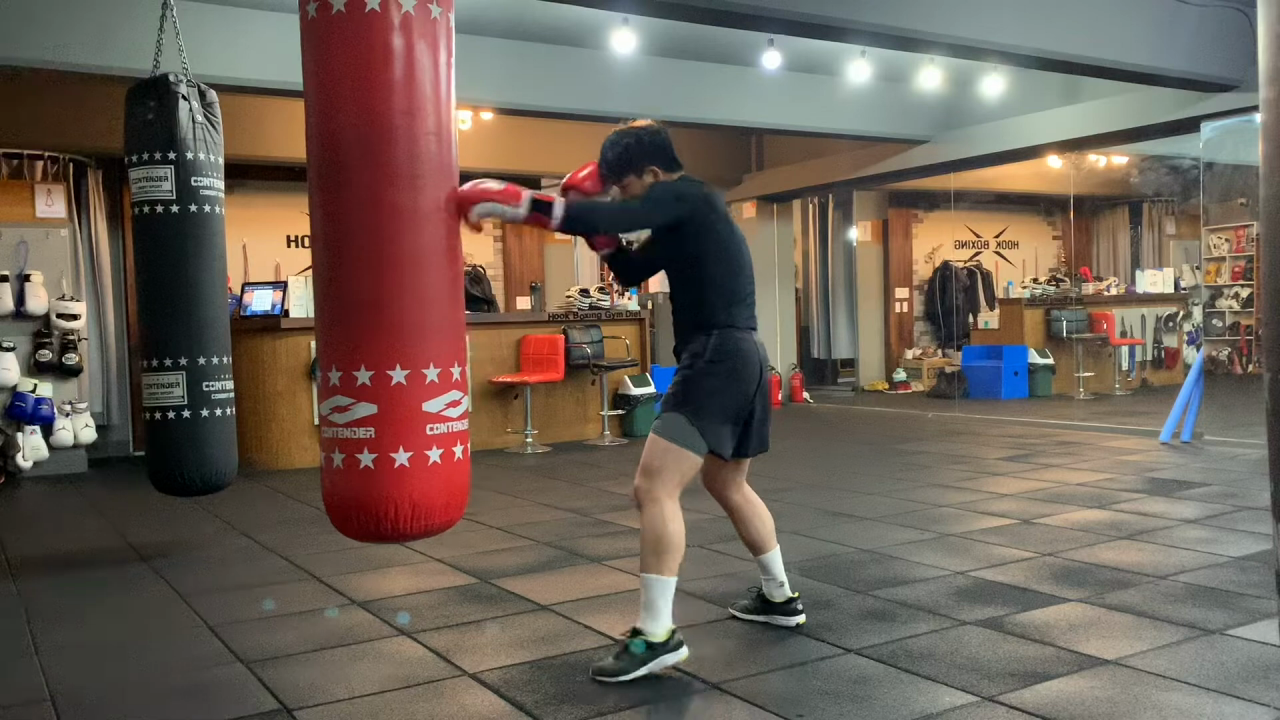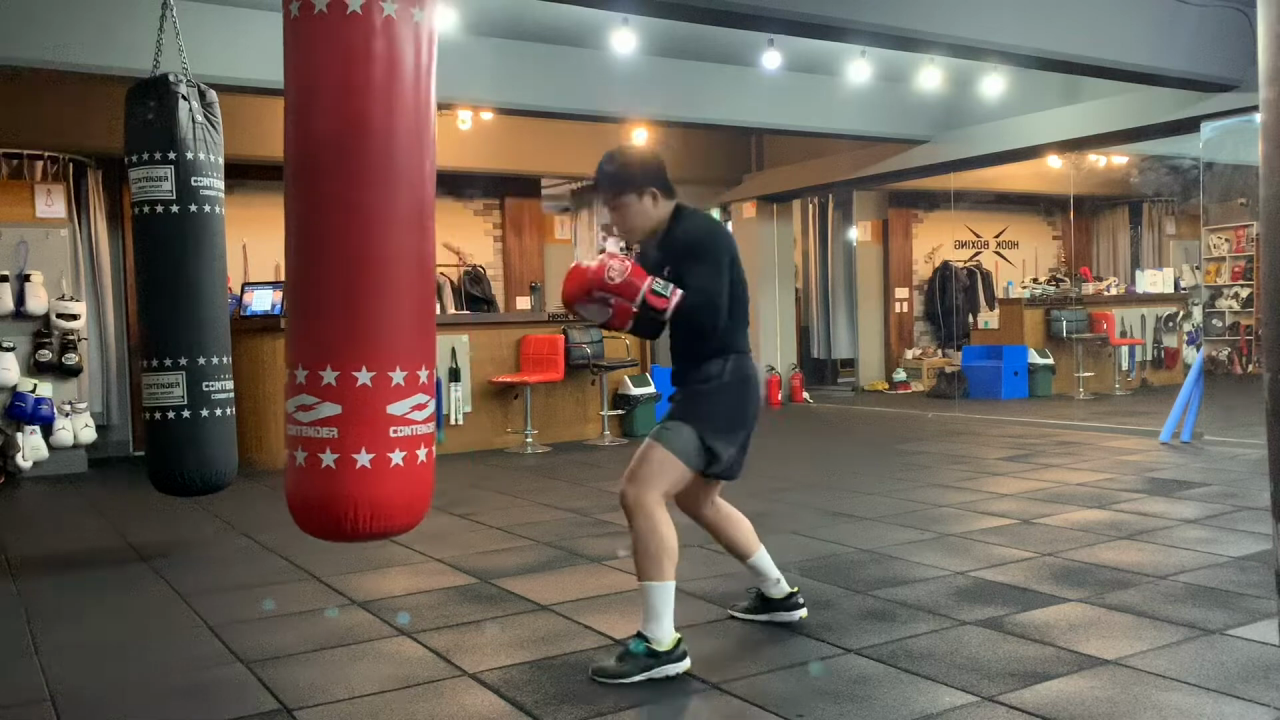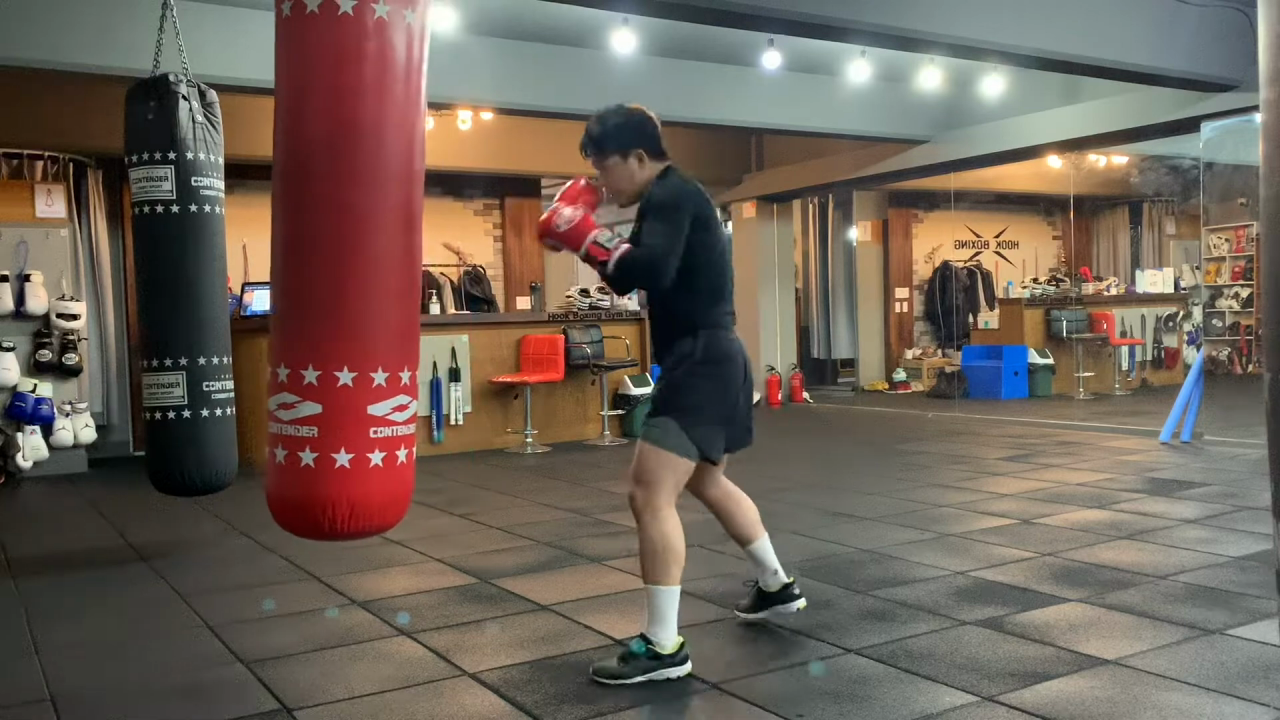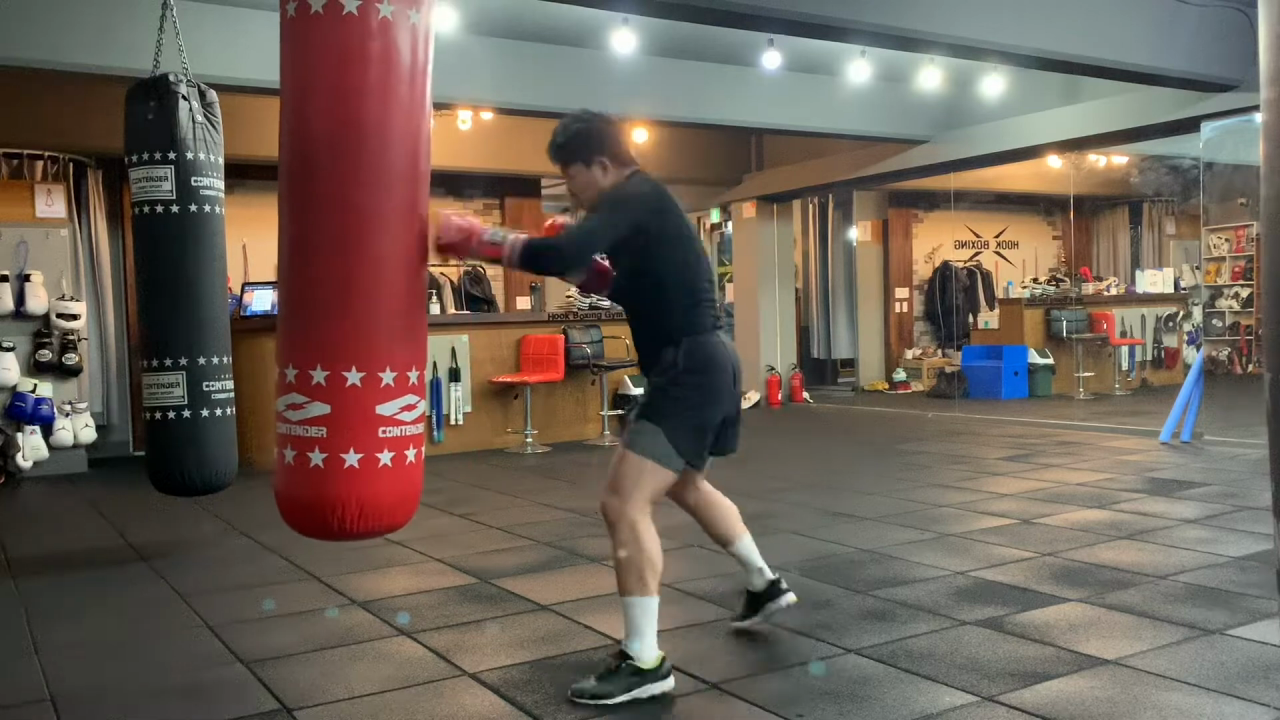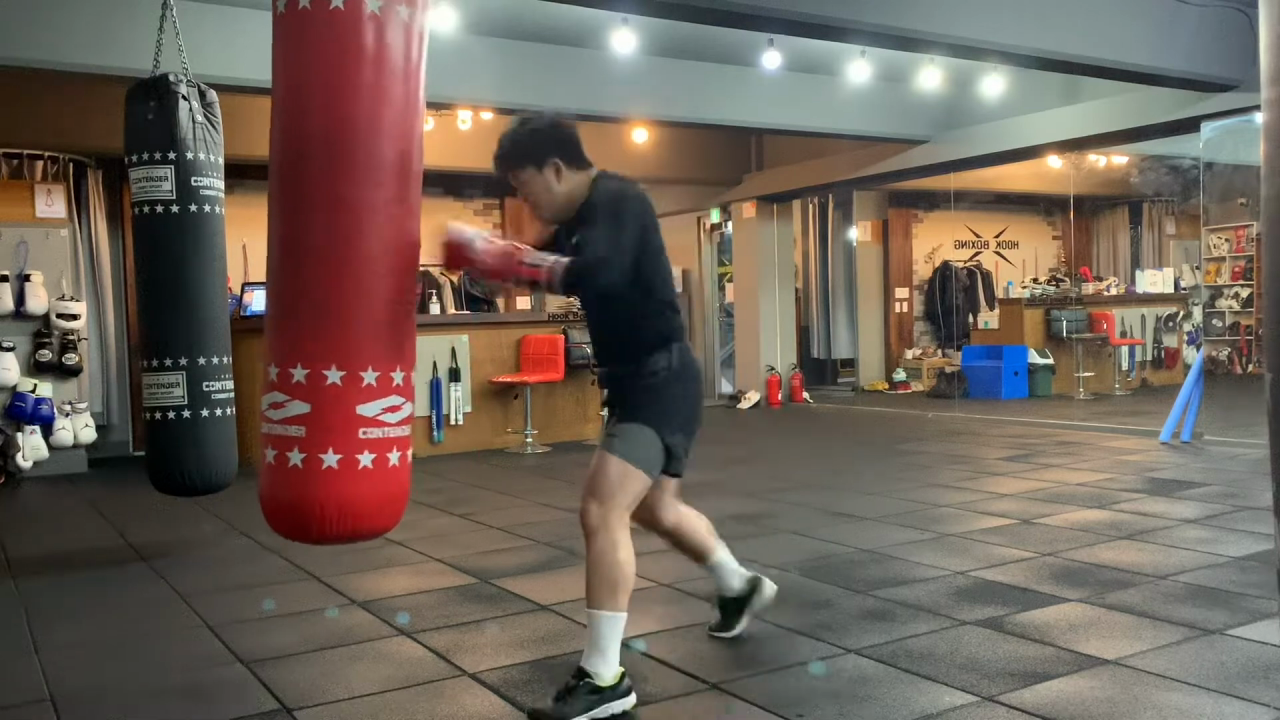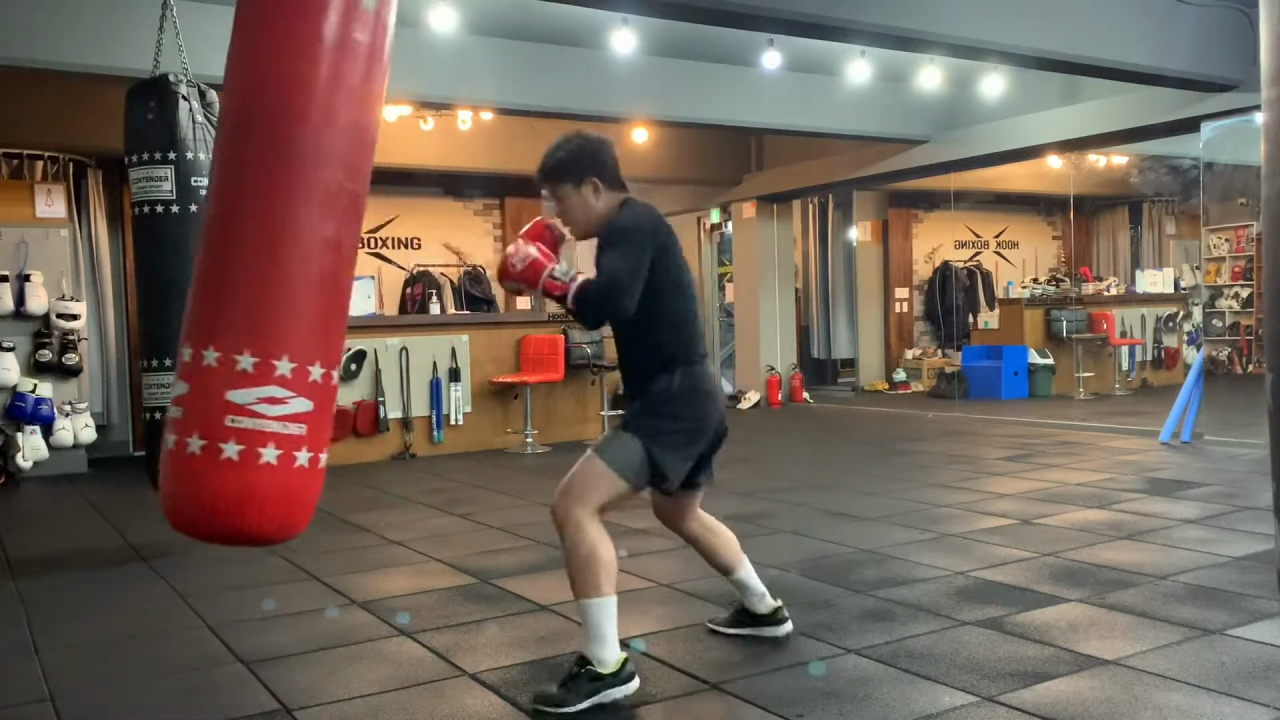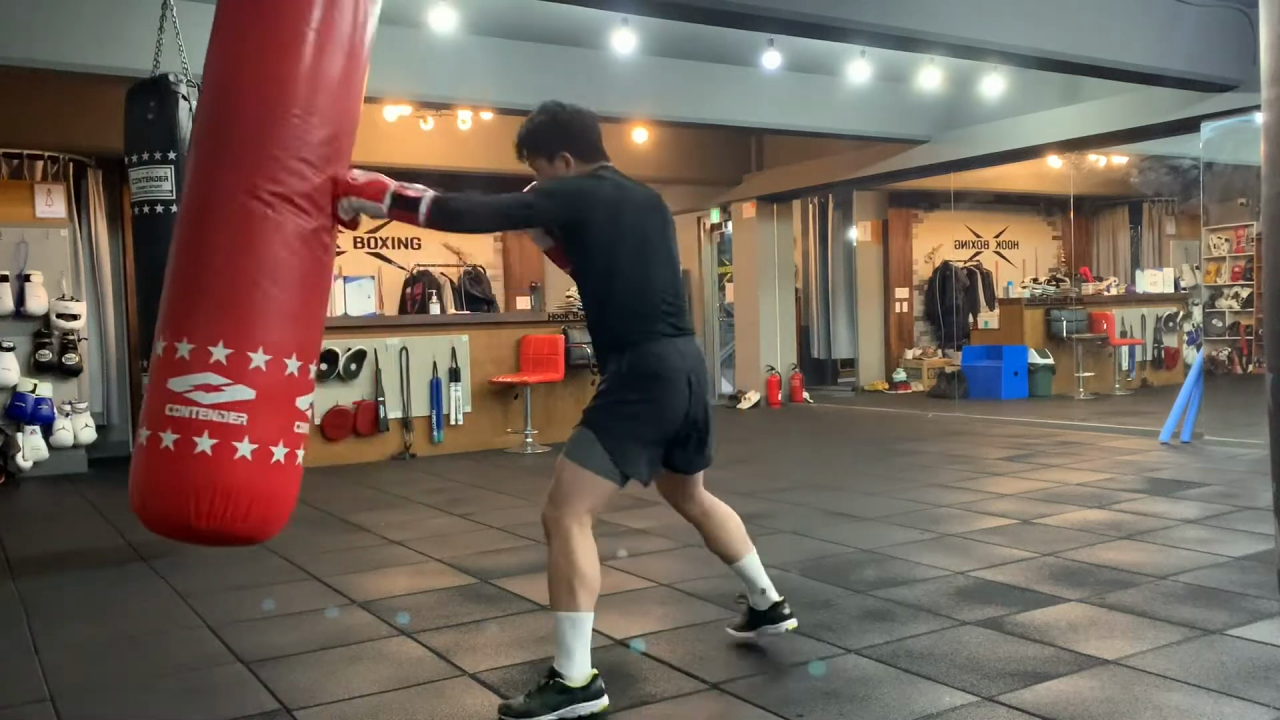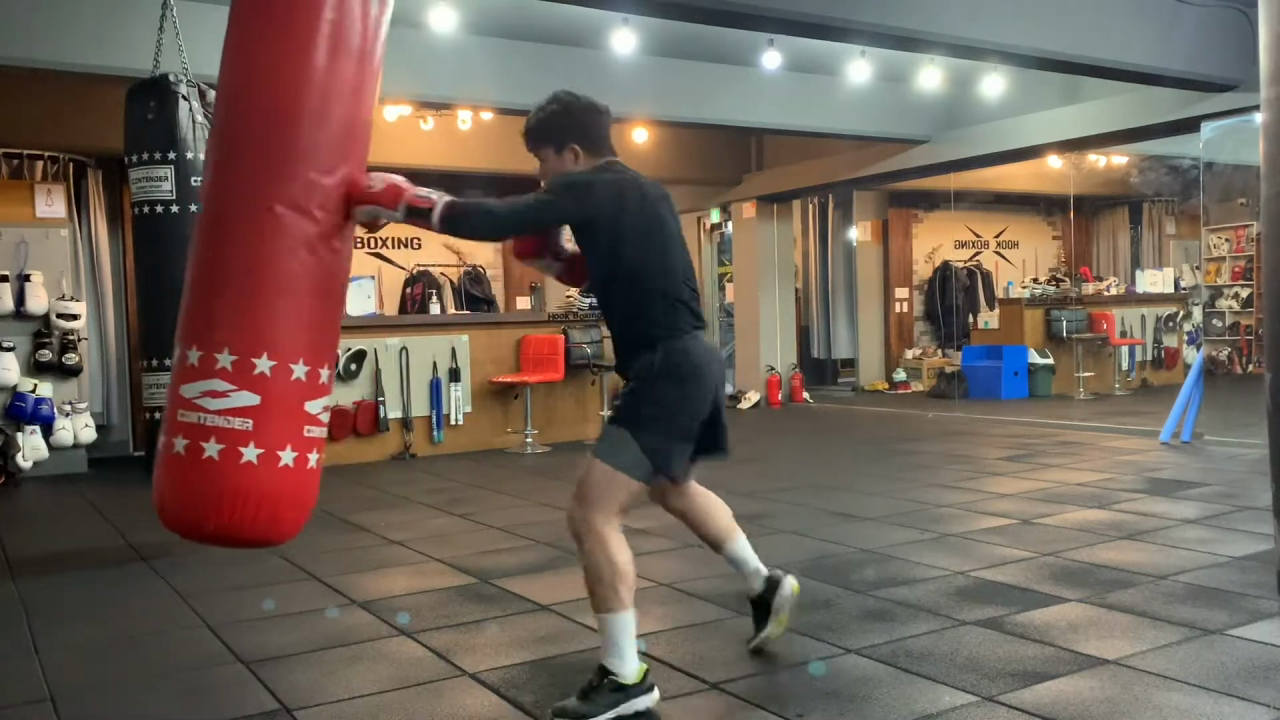
dt=0.3s
person 1, frame 1
left shoulder: (681, 195)
right shoulder: (689, 210)
left elbow: (607, 217)
right elbow: (631, 271)
left wrist: (519, 205)
right wrist: (596, 223)
left hip: (717, 361)
right hip: (743, 359)
left knee: (654, 488)
right knee: (728, 483)
left ankle: (655, 634)
right ankle: (780, 597)
person 1, frame 2
left shoulder: (699, 233)
right shoulder: (655, 247)
left elbow: (707, 314)
right elbow: (647, 324)
left wrist: (639, 285)
right wrist: (603, 306)
left hip: (721, 384)
right hip: (701, 386)
left knee: (640, 493)
right knee: (699, 500)
left ankle: (660, 643)
right ankle: (779, 593)
person 1, frame 3
left shoulder: (673, 194)
right shoulder: (662, 200)
left elbow: (650, 271)
right elbow: (625, 279)
left wrist: (586, 237)
right wrist: (584, 239)
left hip: (700, 363)
right hip: (709, 361)
left knee: (649, 495)
right knee: (706, 482)
left ankle: (663, 645)
right ankle: (776, 586)
person 1, frame 4
left shoulder: (638, 196)
right shoulder: (636, 203)
left elbow: (568, 247)
right elbow: (625, 284)
left wrist: (483, 239)
right wrist: (588, 272)
left hip: (692, 369)
right hip: (700, 366)
left knee: (625, 506)
right knee: (687, 486)
left ankle: (643, 663)
right ankle: (765, 586)
person 1, frame 5
left shoulder: (617, 200)
right shoulder: (580, 218)
left elbow: (600, 277)
left wrist: (510, 260)
right wrist: (485, 253)
left hip: (661, 380)
right hip: (634, 377)
left knee: (602, 512)
right knee: (653, 508)
right ankle: (740, 587)
person 1, frame 6
left shoulder: (632, 224)
right shoulder: (634, 226)
left elbow: (608, 304)
right elbow: (611, 305)
left wrist: (545, 275)
right wrist: (551, 272)
left hip: (676, 397)
right hip: (688, 393)
left knee: (575, 507)
right knee: (681, 514)
left ankle: (606, 665)
right ankle: (762, 608)
person 1, frame 7
left shoulder: (576, 195)
right shoulder: (647, 199)
left elbow: (481, 212)
left wrist: (384, 196)
right wrist: (564, 250)
left hip: (642, 374)
right hip: (685, 366)
left knee: (565, 516)
right knee: (690, 496)
right ankle: (766, 602)
person 1, frame 8
left shoulder: (593, 191)
right shoulder: (642, 191)
left elbow: (517, 221)
left wrist: (403, 199)
right wrist: (557, 258)
left hip: (669, 373)
right hip: (692, 364)
left knee: (592, 515)
right knee: (676, 489)
right ankle: (763, 585)
